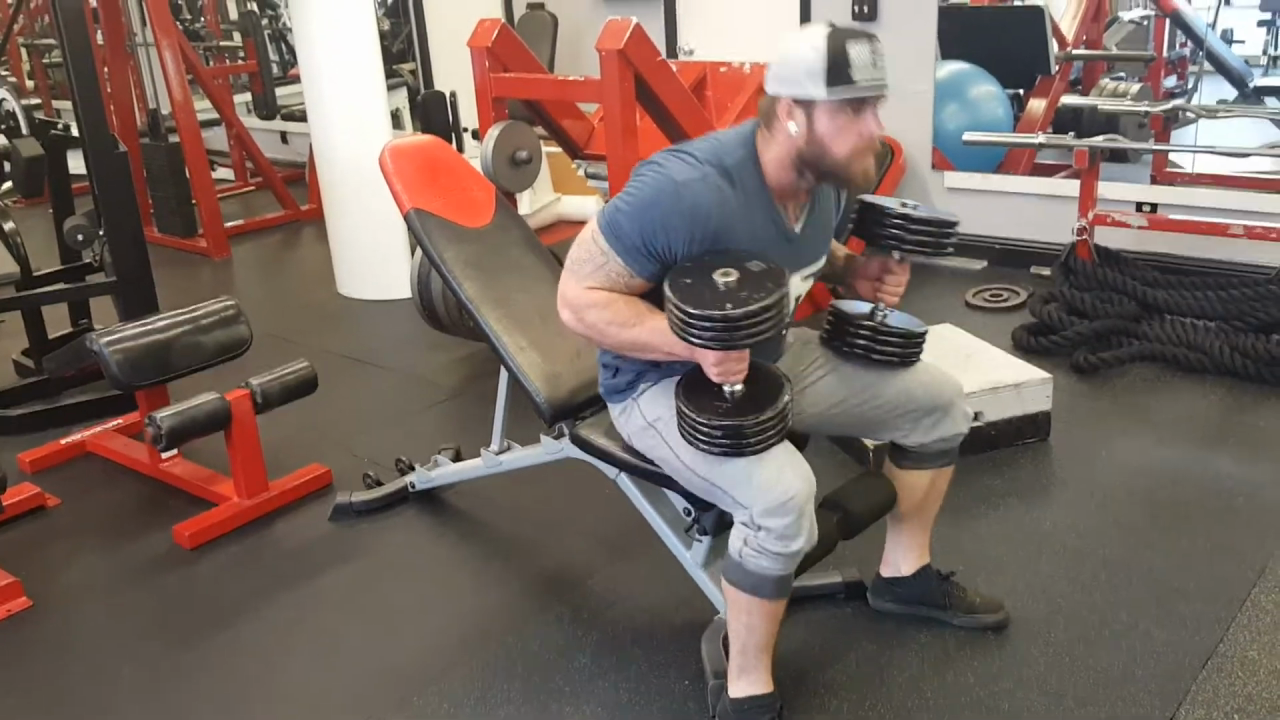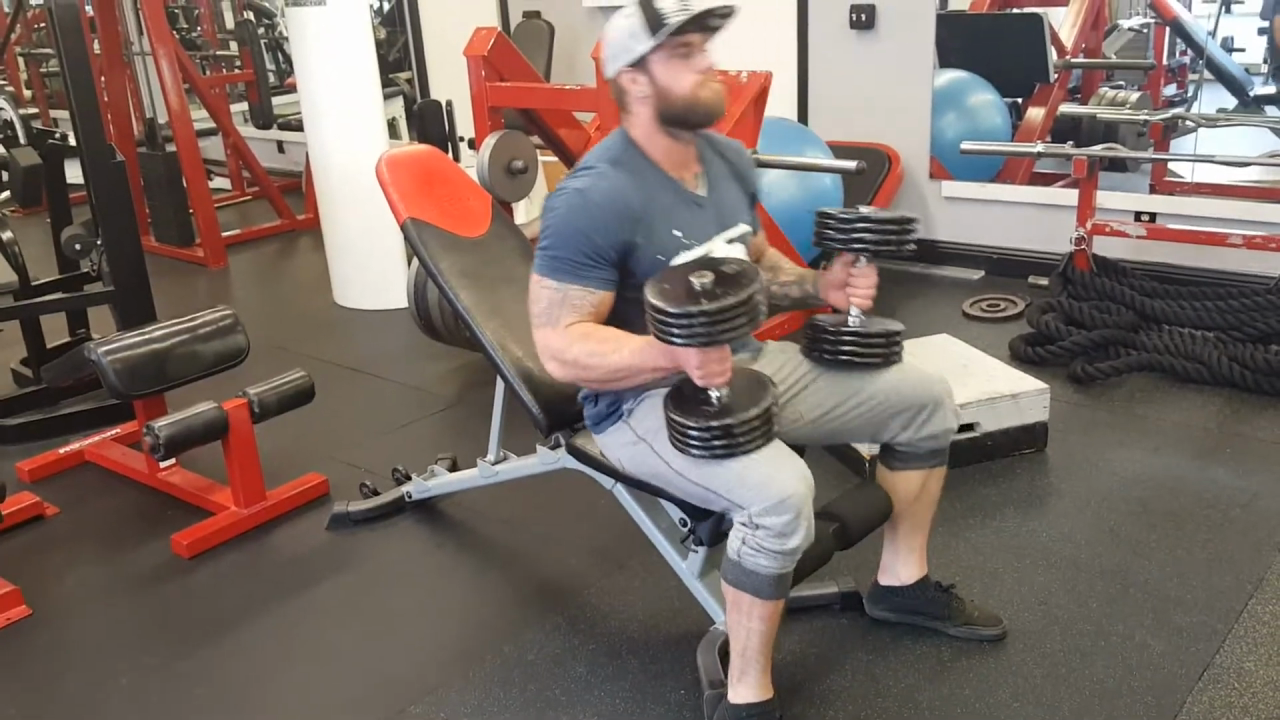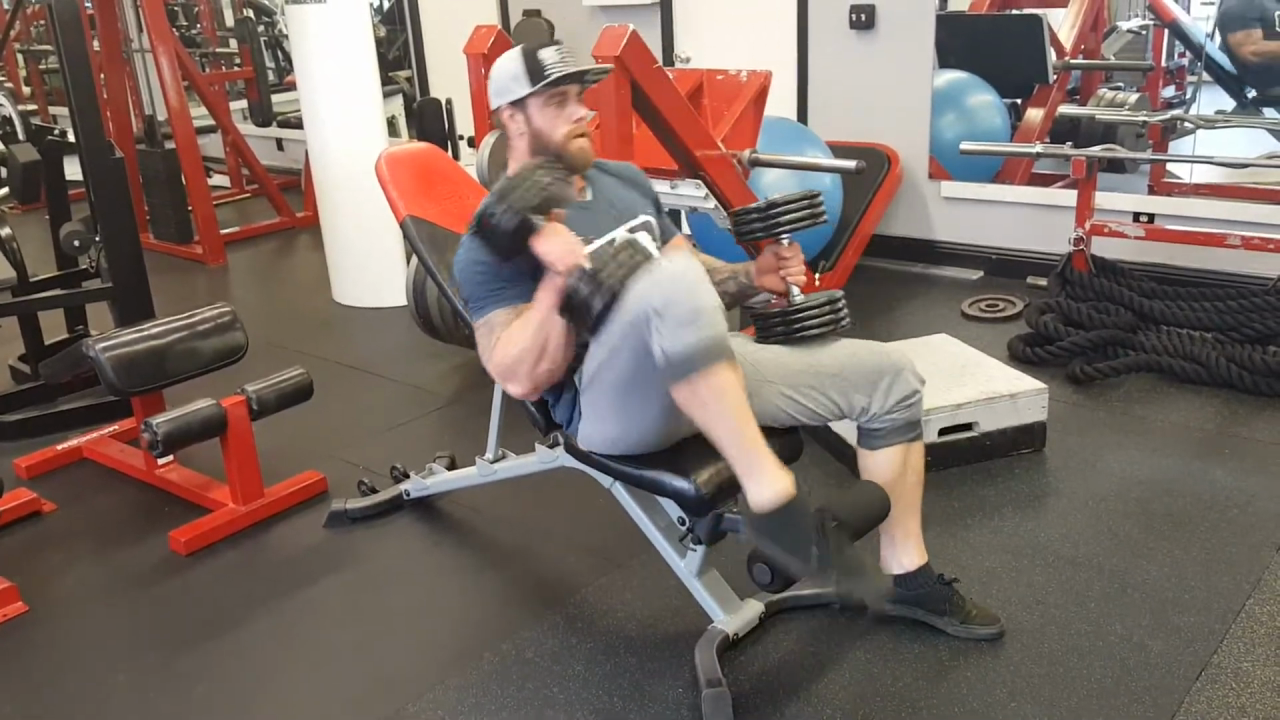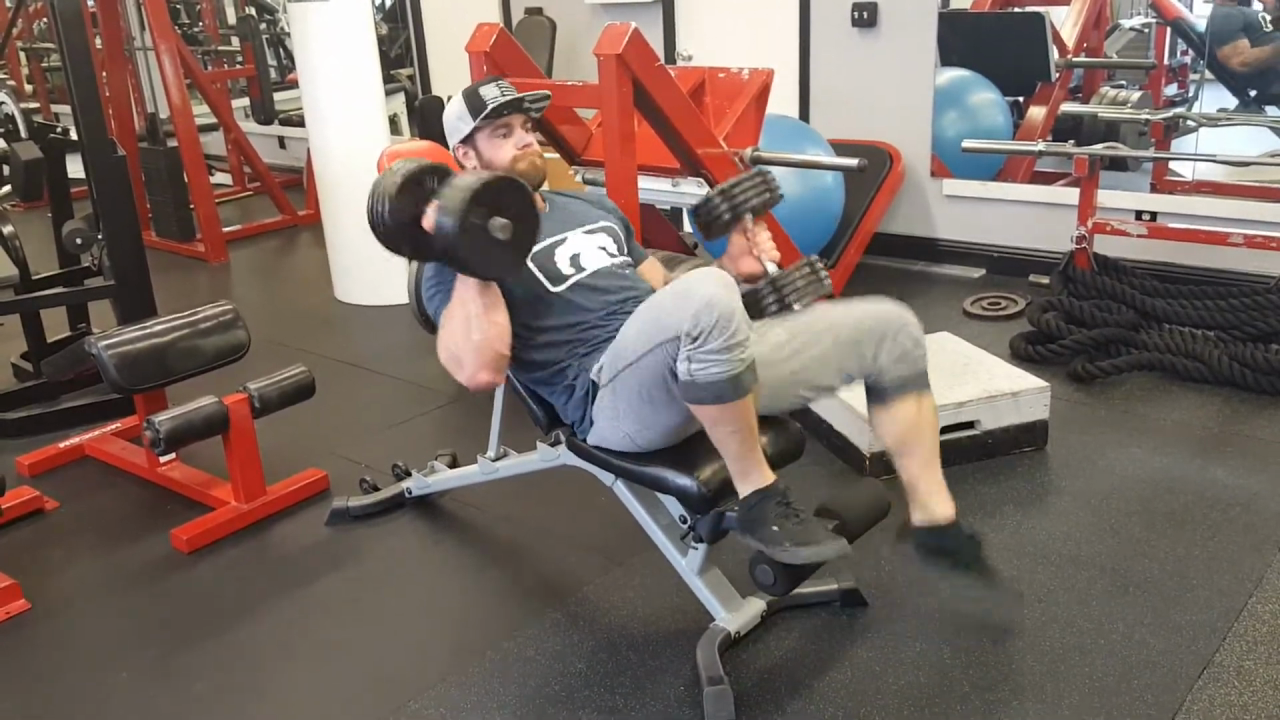
dt=0.5s
person 1, frame 1
left shoulder: (824, 175)
right shoulder: (687, 189)
right elbow: (580, 298)
left wrist: (851, 272)
right wrist: (694, 345)
left hip: (767, 356)
right hip: (664, 379)
left knee: (940, 401)
right knee: (781, 494)
left ankle: (903, 574)
person 1, frame 2
left shoulder: (724, 158)
right shoulder: (591, 200)
right elbow: (561, 349)
left wrist: (818, 287)
right wrist: (673, 357)
left hip: (744, 364)
right hip: (644, 400)
left knee: (927, 402)
right knee: (780, 492)
left ankle: (901, 583)
person 1, frame 3
left shoulder: (623, 181)
right shoulder: (492, 243)
left elbow: (693, 270)
right elbow: (521, 379)
left wrist: (752, 277)
right wrist: (557, 280)
left hip: (696, 362)
right hip: (607, 401)
left knee: (890, 377)
right knee: (671, 284)
left ankle: (906, 575)
right ankle: (772, 499)
person 1, frame 4
left shoulder: (592, 207)
right shoulder: (459, 266)
right elbow: (479, 371)
left wrist: (730, 270)
left hip: (703, 362)
right hip: (615, 401)
left knee: (888, 326)
right knee: (704, 301)
left ankle: (934, 522)
right ankle: (759, 500)
